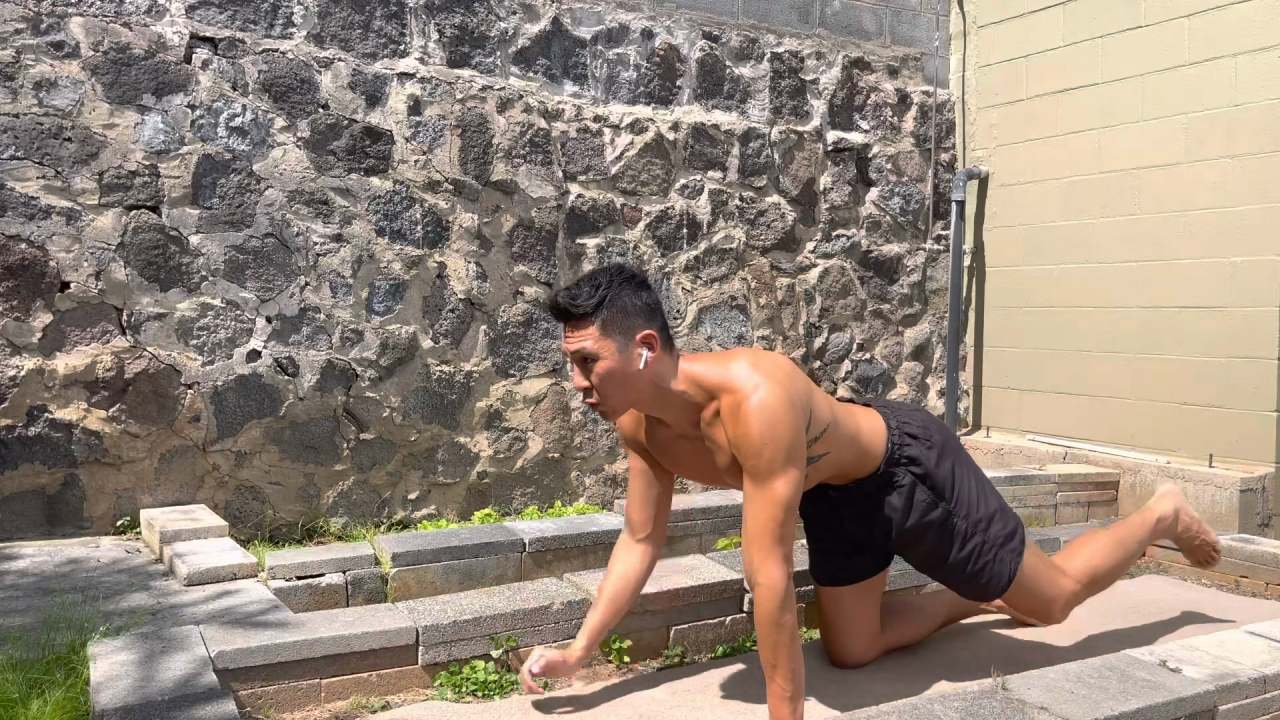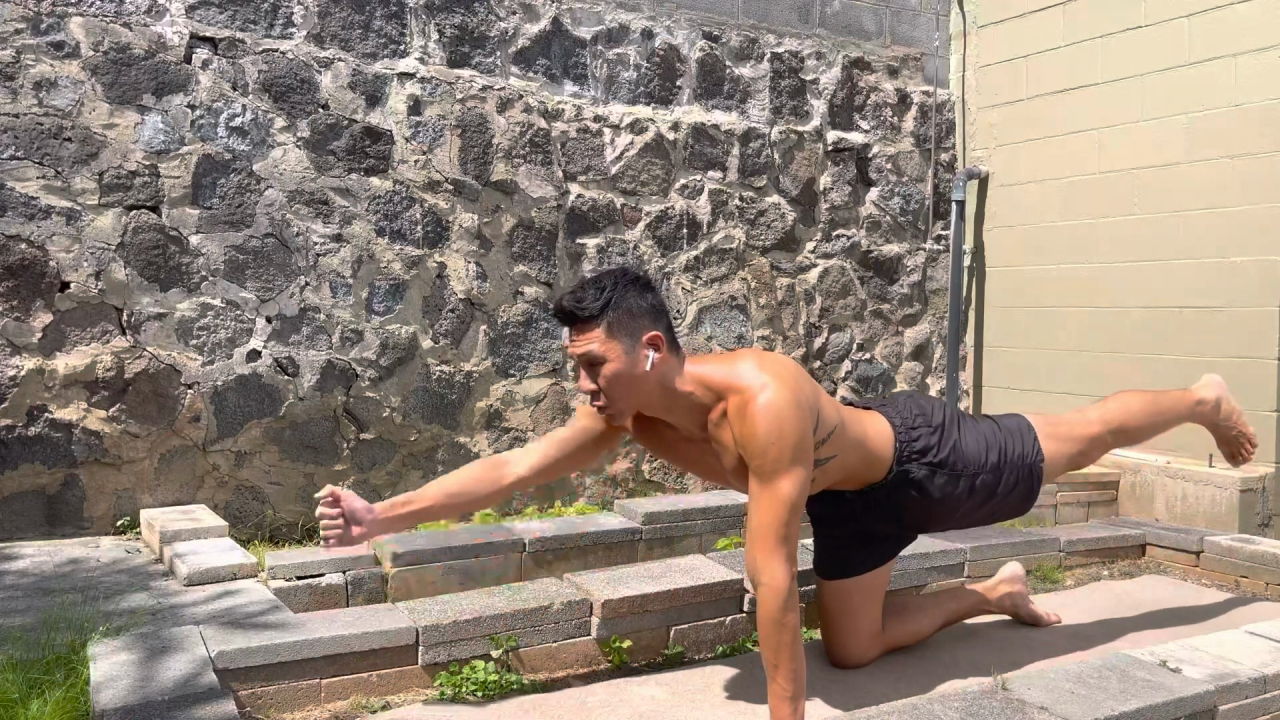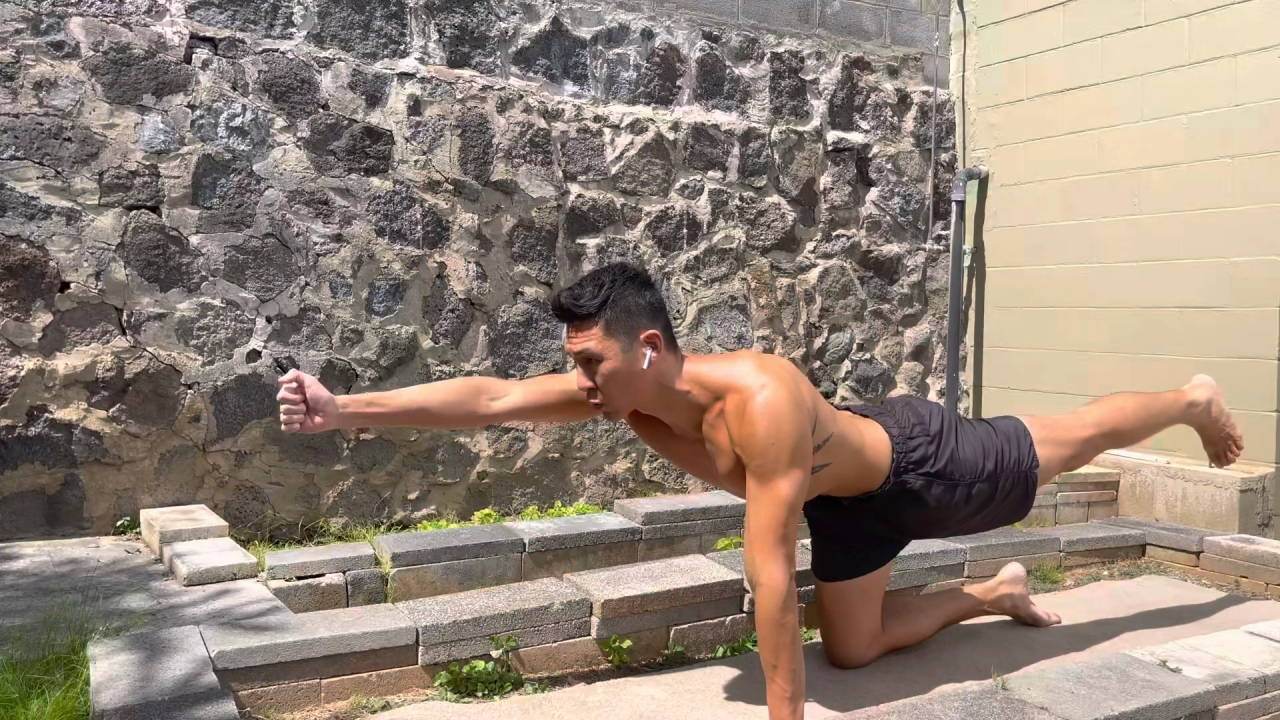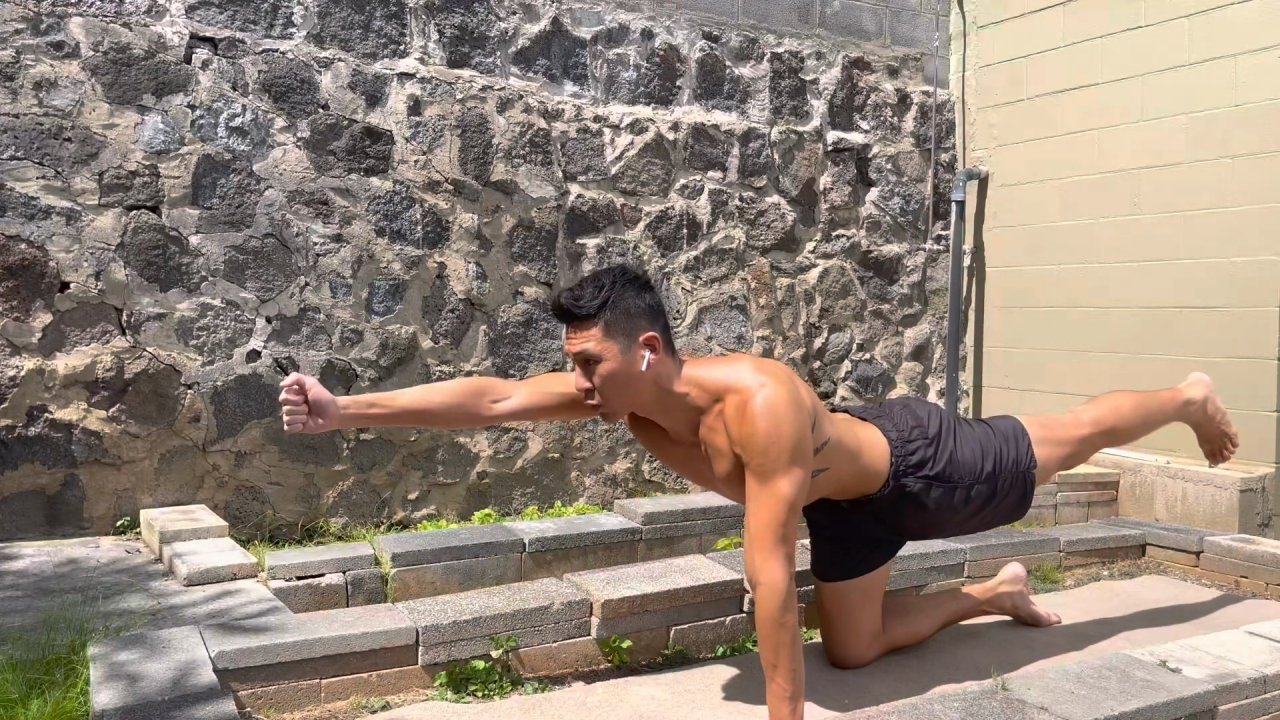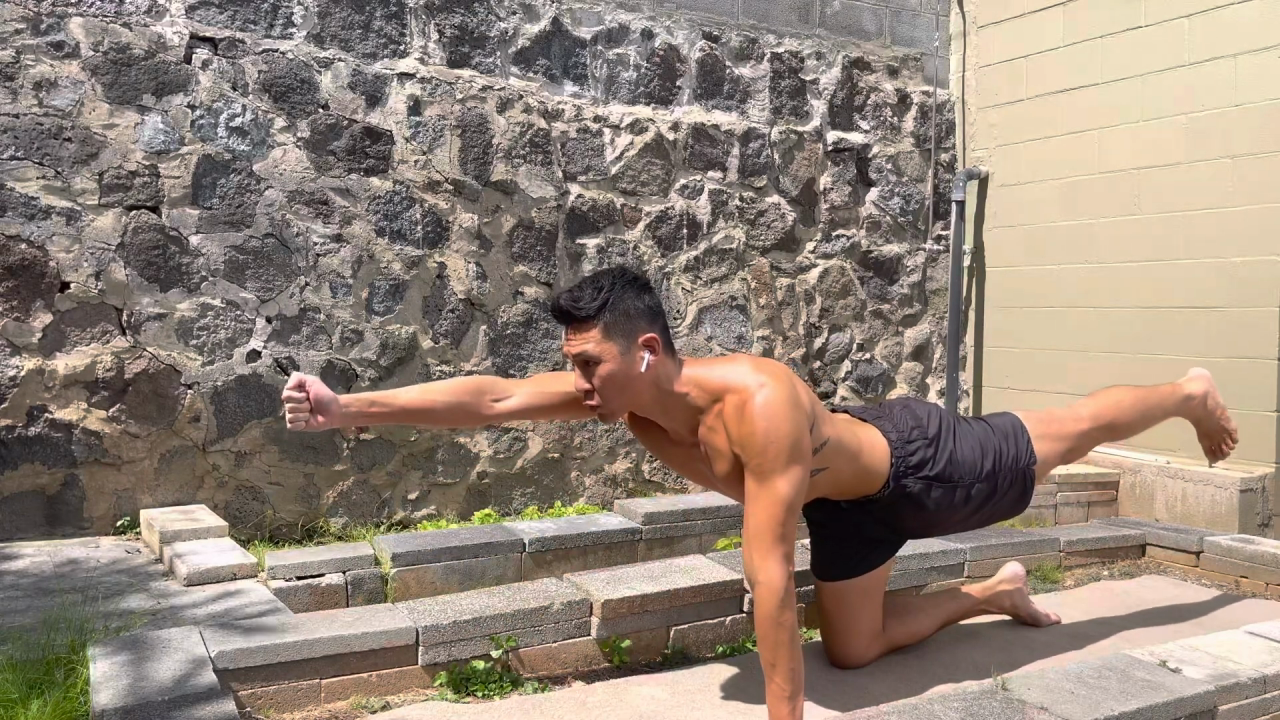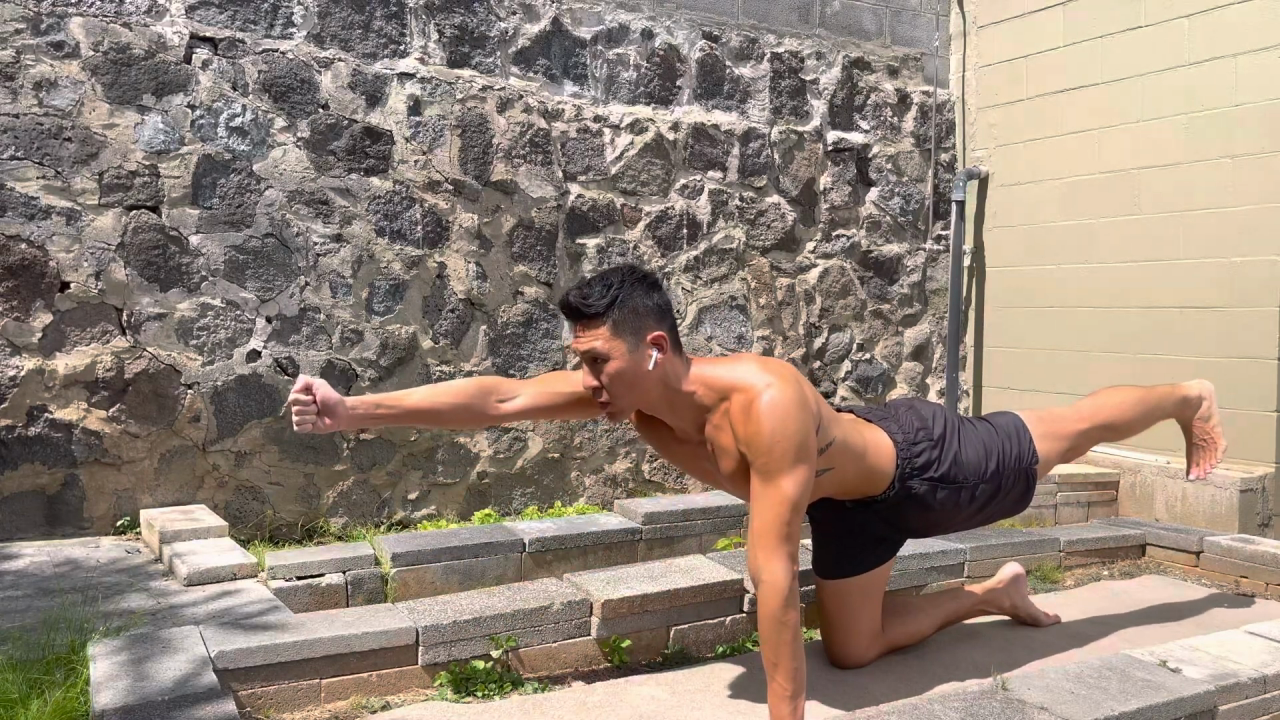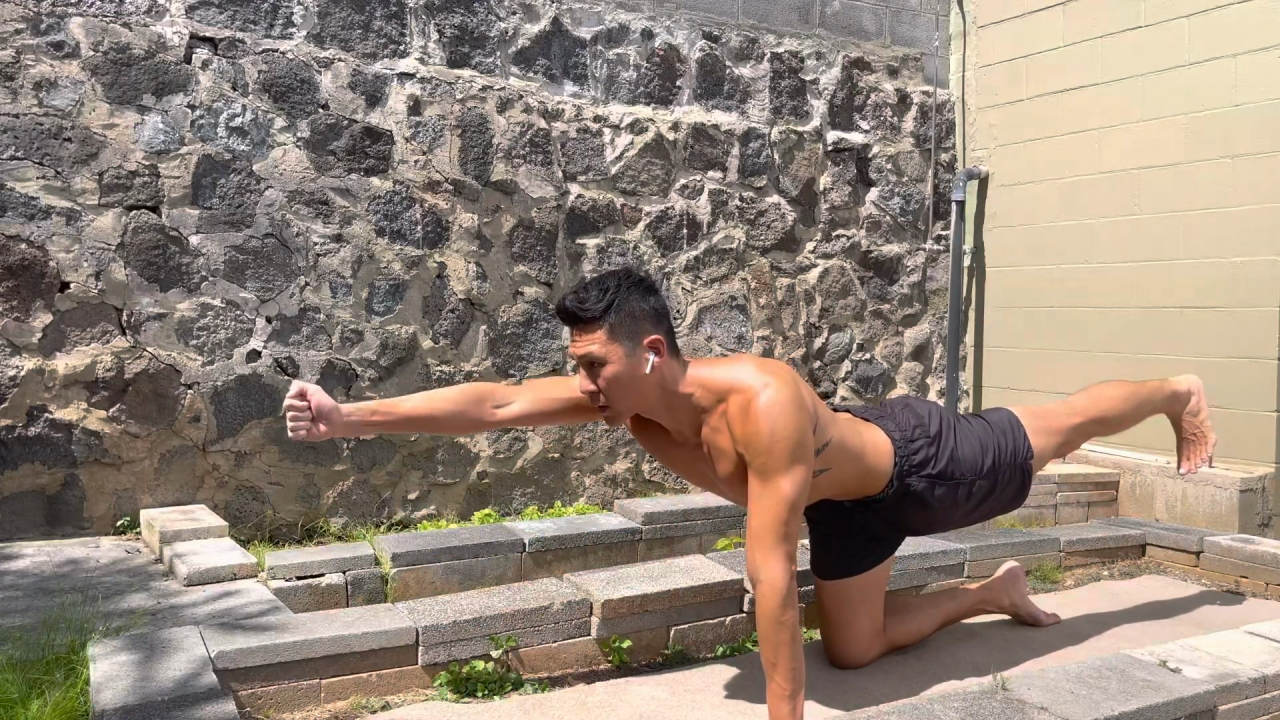
dt=0.7s
person 1, frame 1
left shoulder: (756, 401)
right shoulder: (639, 424)
left elbow: (768, 575)
right elbow: (640, 539)
right wrist: (578, 650)
left hip: (909, 463)
right hip: (836, 489)
left knee: (1054, 597)
right knee: (852, 650)
left ankle: (1167, 512)
right ankle: (992, 593)
person 1, frame 2
left shoulder: (764, 401)
right shoulder: (627, 412)
left elbow: (770, 574)
right elbow: (512, 468)
right wrist: (381, 514)
left hip: (920, 457)
right hip: (851, 491)
left knee: (1076, 441)
left ankle: (1202, 400)
right ankle: (994, 594)
person 1, frame 3
left shoulder: (759, 399)
right shoulder: (621, 391)
left elbow: (770, 572)
right elbow: (489, 397)
right wrist: (344, 408)
left hip: (916, 463)
right hip: (846, 490)
left knee: (1065, 442)
left ankle: (1191, 400)
right ankle: (997, 593)
person 1, frame 4
left shoulder: (758, 401)
right shoulder: (618, 391)
left elbow: (769, 571)
right elbow: (493, 398)
right wrist: (345, 410)
left hip: (913, 464)
right hip: (846, 491)
left knee: (1064, 442)
left ankle: (1188, 398)
right ankle: (995, 593)
person 1, frame 5
left shoulder: (757, 402)
right shoulder: (618, 392)
left elbow: (767, 572)
right elbow: (491, 396)
right wrist: (345, 406)
left hip: (912, 464)
right hip: (845, 491)
left knee: (1062, 435)
left ankle: (1186, 394)
right ankle: (995, 593)
person 1, frame 6
left shoulder: (766, 401)
right shoulder: (626, 391)
left elbow: (772, 572)
right elbow: (497, 397)
right wrist: (352, 409)
left hip: (917, 464)
right hip: (850, 490)
left knee: (1065, 435)
left ankle: (1186, 399)
right ankle: (992, 594)
person 1, frame 7
left shoulder: (762, 403)
right shoulder: (618, 393)
left elbow: (773, 573)
right elbow: (497, 402)
right wrist: (347, 417)
left hip: (914, 461)
right hip: (847, 489)
left knee: (1055, 428)
left ankle: (1175, 392)
right ankle: (994, 591)
